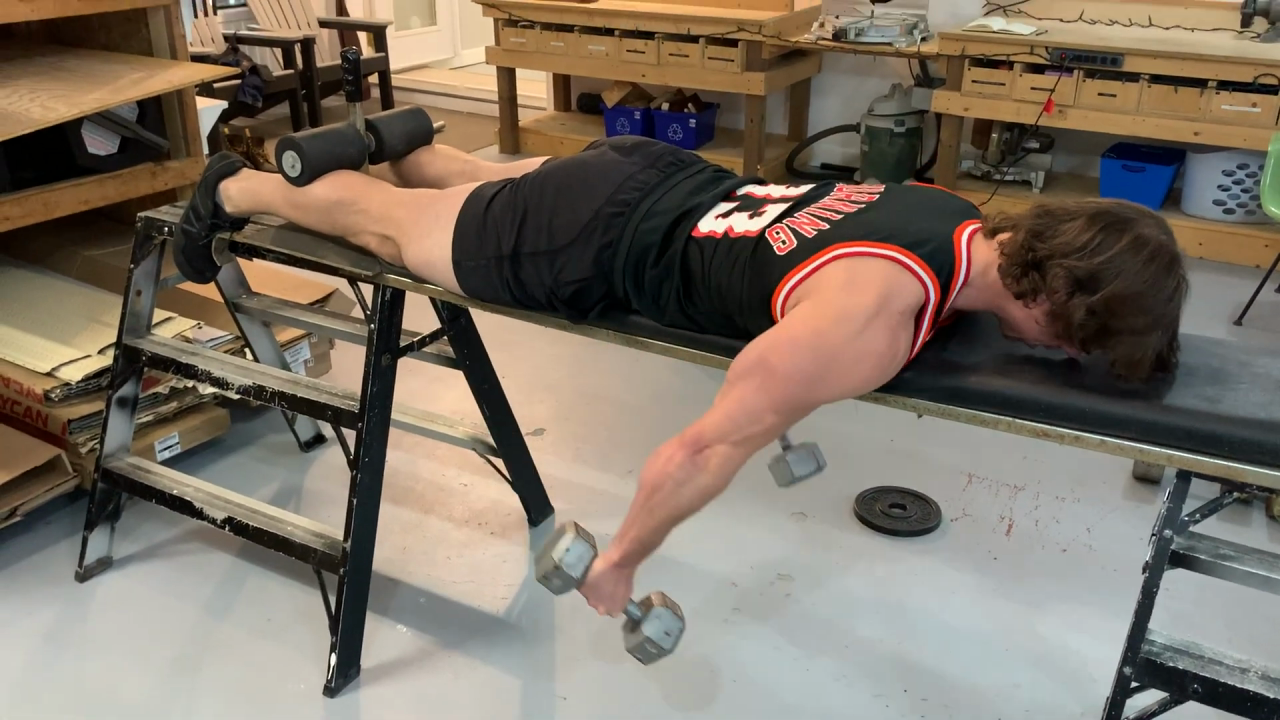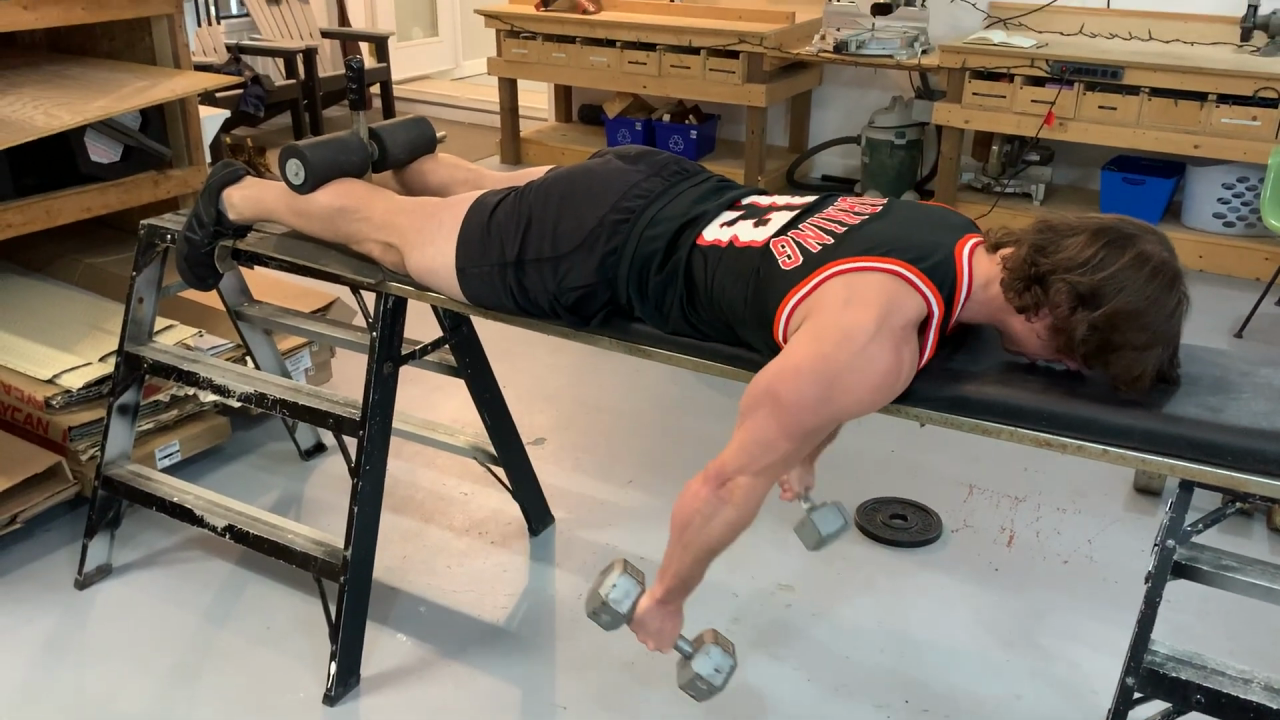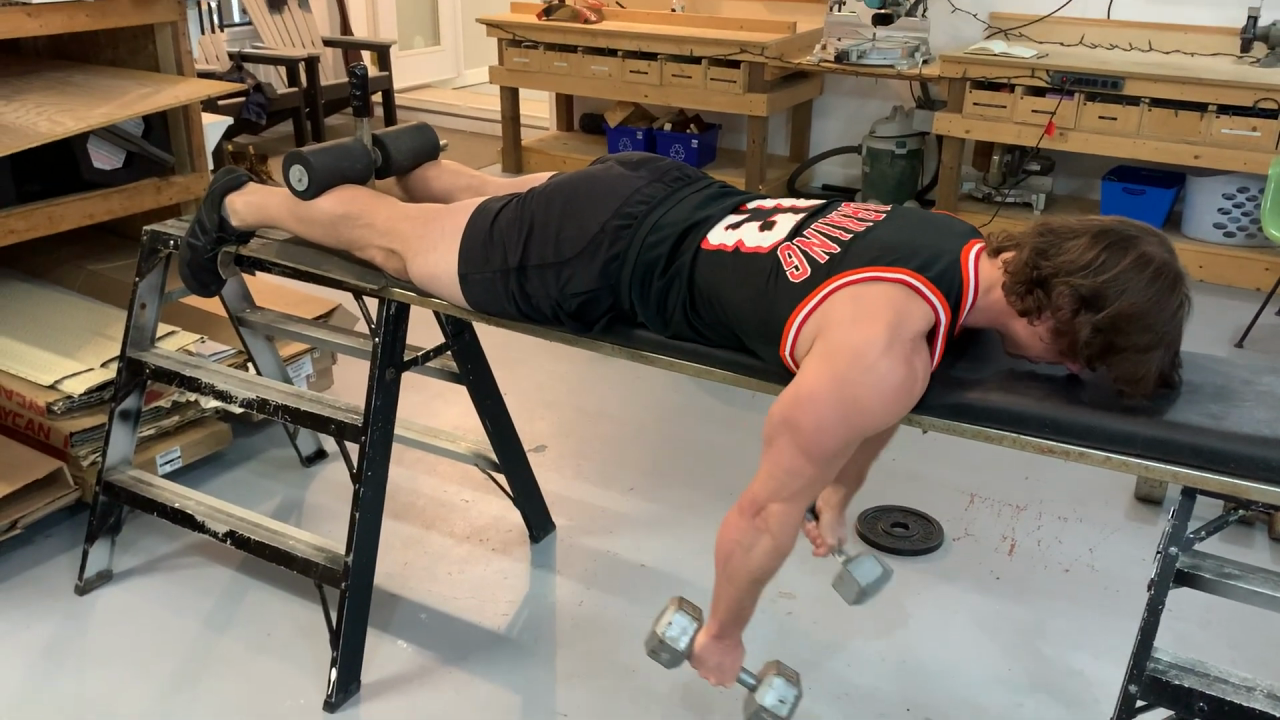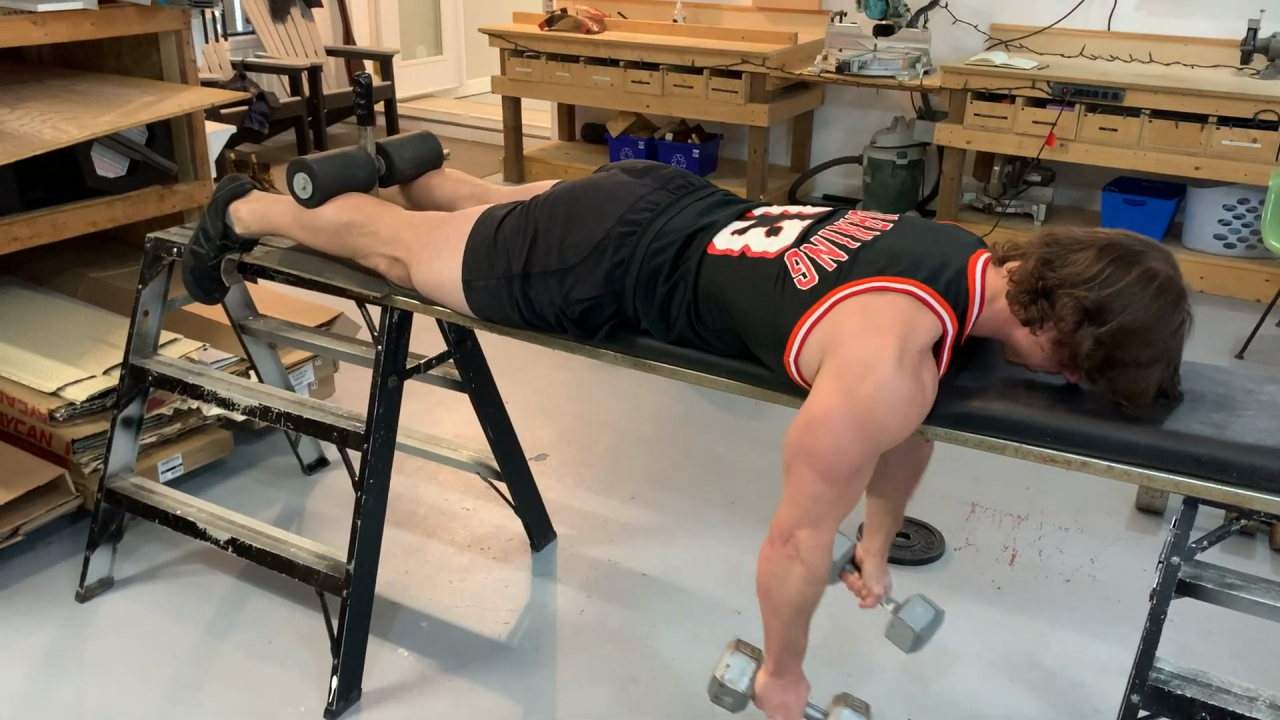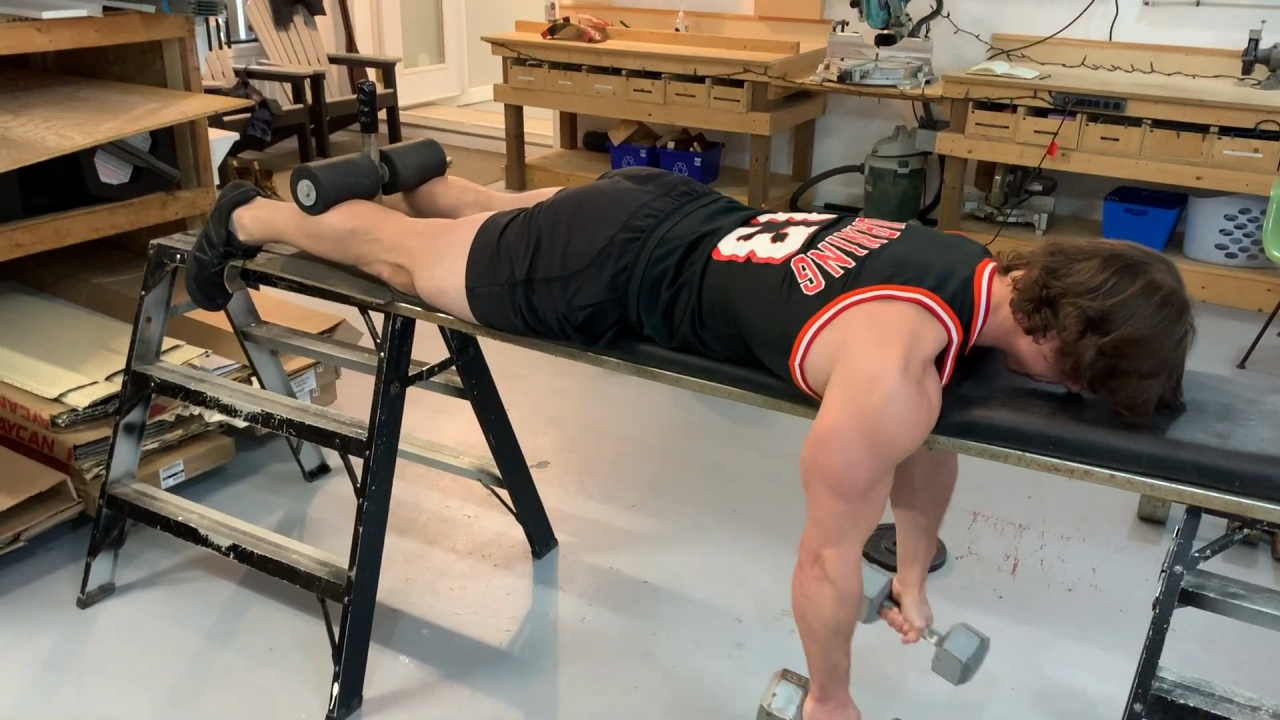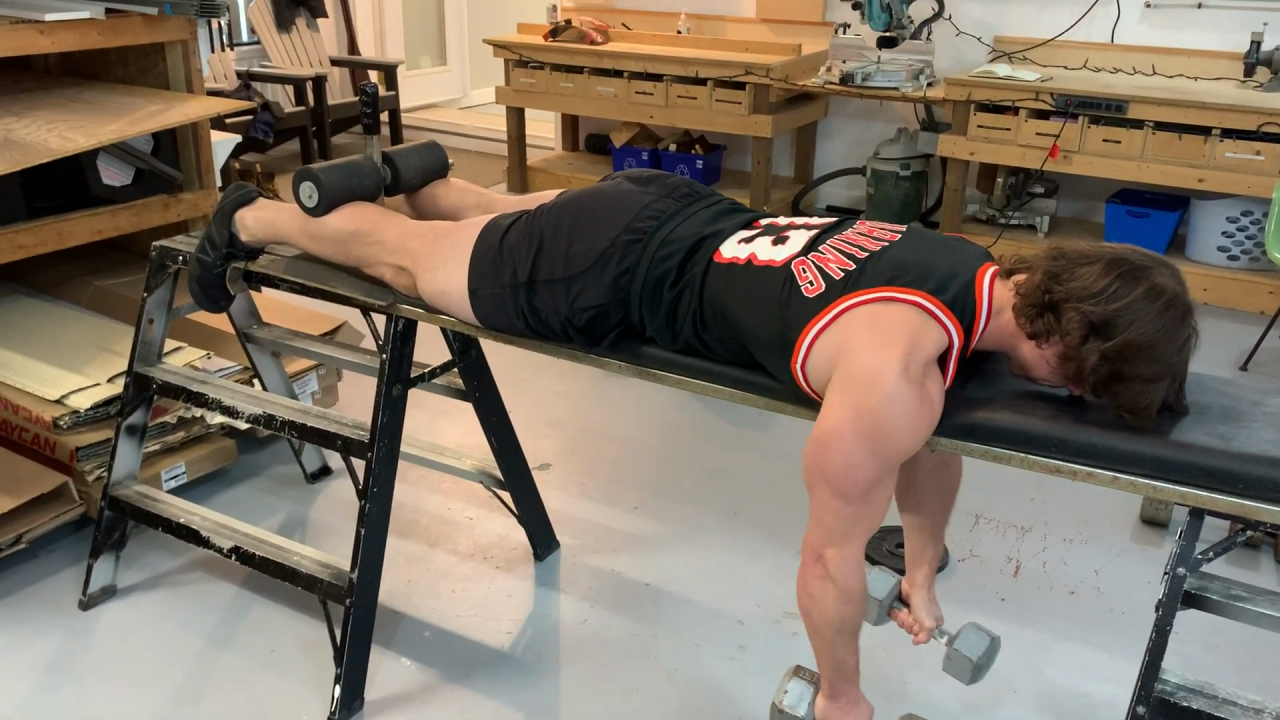
dt=0.3s
person 1, frame 1
left shoulder: (957, 218)
right shoulder: (874, 321)
right elbow: (707, 446)
left wrist: (791, 390)
right wrist: (618, 563)
left hip: (649, 176)
right hip: (593, 244)
left knee: (479, 177)
right knee: (386, 225)
right ankle: (235, 189)
person 1, frame 2
left shoulder: (962, 238)
right shoulder: (876, 337)
right elbow: (729, 478)
left wrist: (808, 451)
right wrist: (663, 600)
left hip: (655, 188)
right hip: (596, 254)
left knee: (485, 183)
right knee: (391, 234)
right ankle: (238, 197)
person 1, frame 3
left shoulder: (962, 246)
right shoulder: (880, 350)
right elbow: (764, 508)
left wrist: (840, 500)
right wrist: (722, 632)
left hip: (653, 195)
right hip: (596, 259)
left knee: (480, 193)
right knee: (394, 238)
right ankle: (240, 204)
person 1, frame 4
left shoulder: (967, 255)
right shoulder: (889, 362)
left elbow: (906, 427)
right elbow: (795, 537)
left wrist: (878, 548)
left hip: (660, 201)
right hip: (601, 266)
left knee: (487, 202)
right knee: (398, 247)
right ankle: (244, 209)
person 1, frame 5
left shoulder: (972, 267)
right shoulder: (891, 370)
left elbow: (926, 441)
right elbow: (826, 554)
left wrist: (915, 575)
left hip: (663, 210)
right hip: (604, 273)
left knee: (494, 207)
right knee: (400, 254)
right ankle: (248, 218)
person 1, frame 6
left shoulder: (975, 271)
right shoulder: (892, 373)
left elbow: (932, 438)
right elbow: (830, 555)
left wrist: (923, 575)
left hip: (667, 213)
right hip: (608, 275)
left knee: (495, 208)
right knee: (404, 256)
right ankle: (249, 221)
